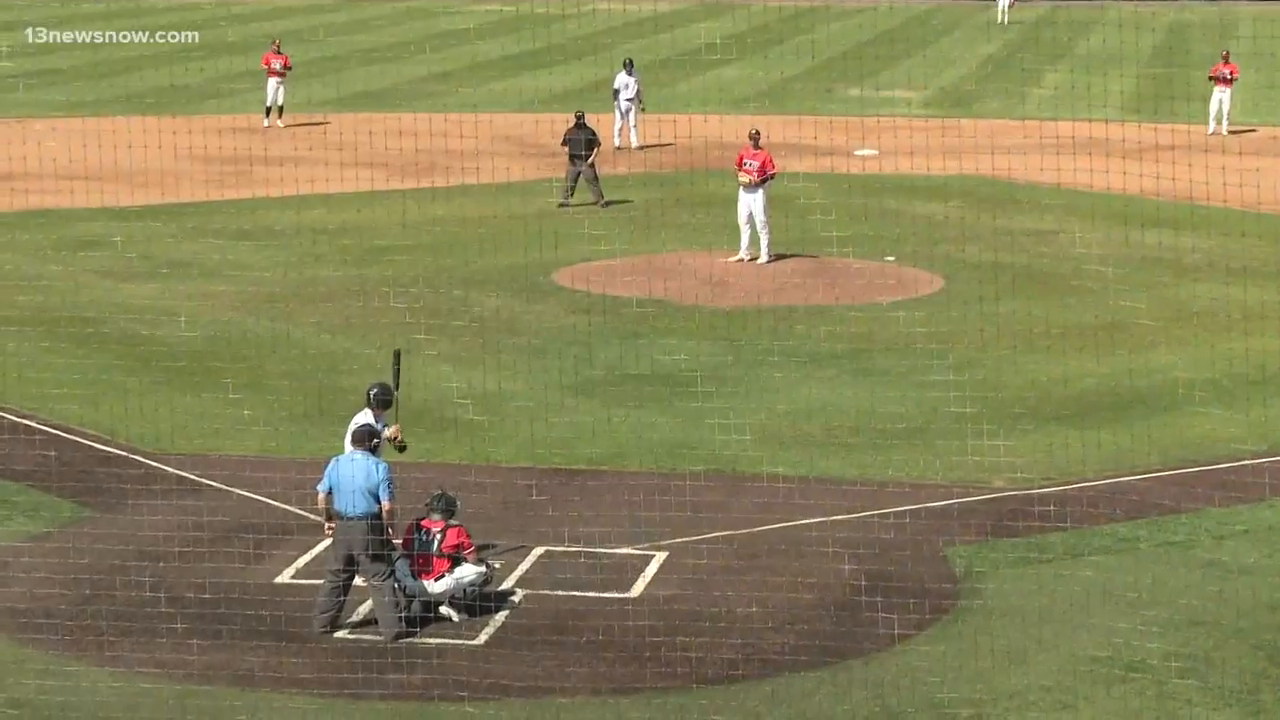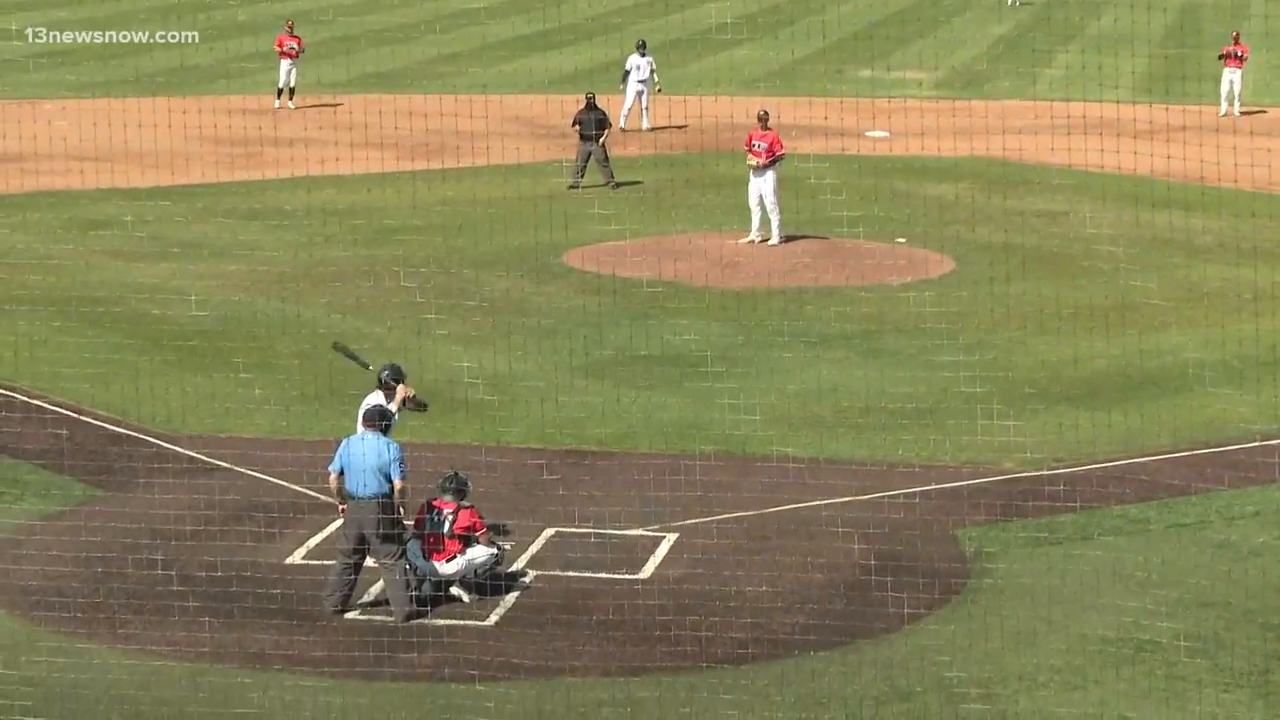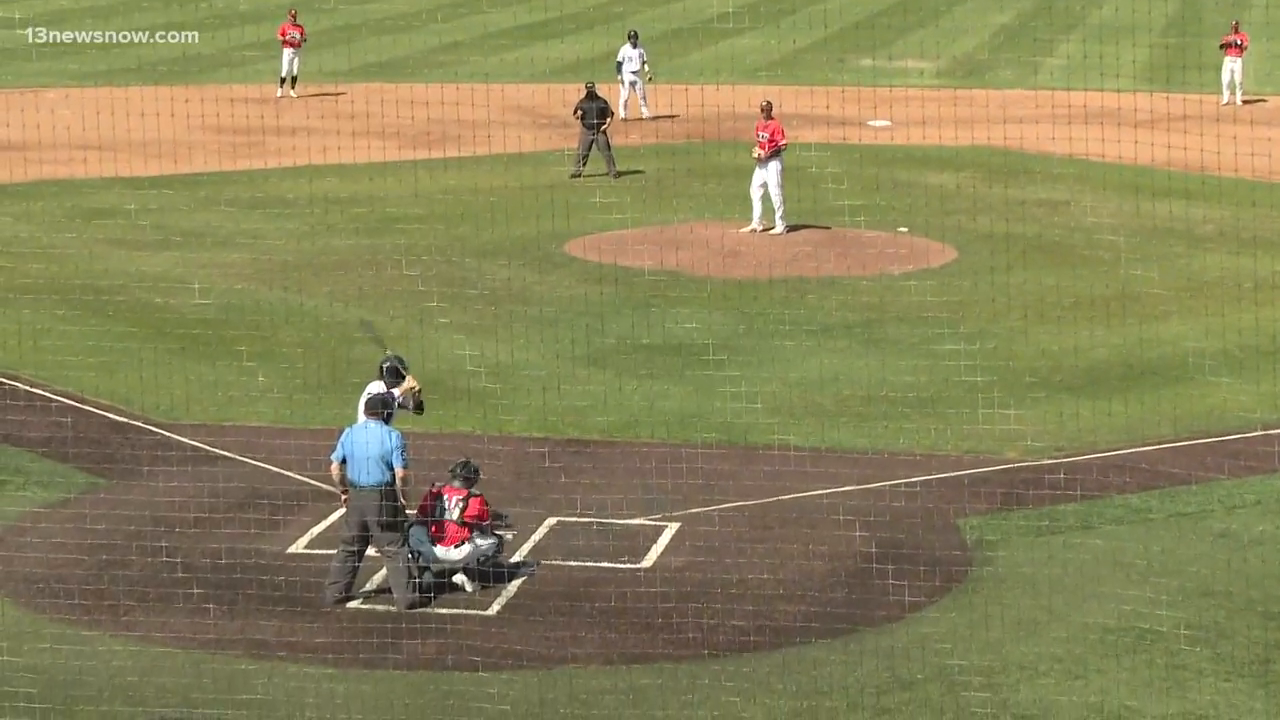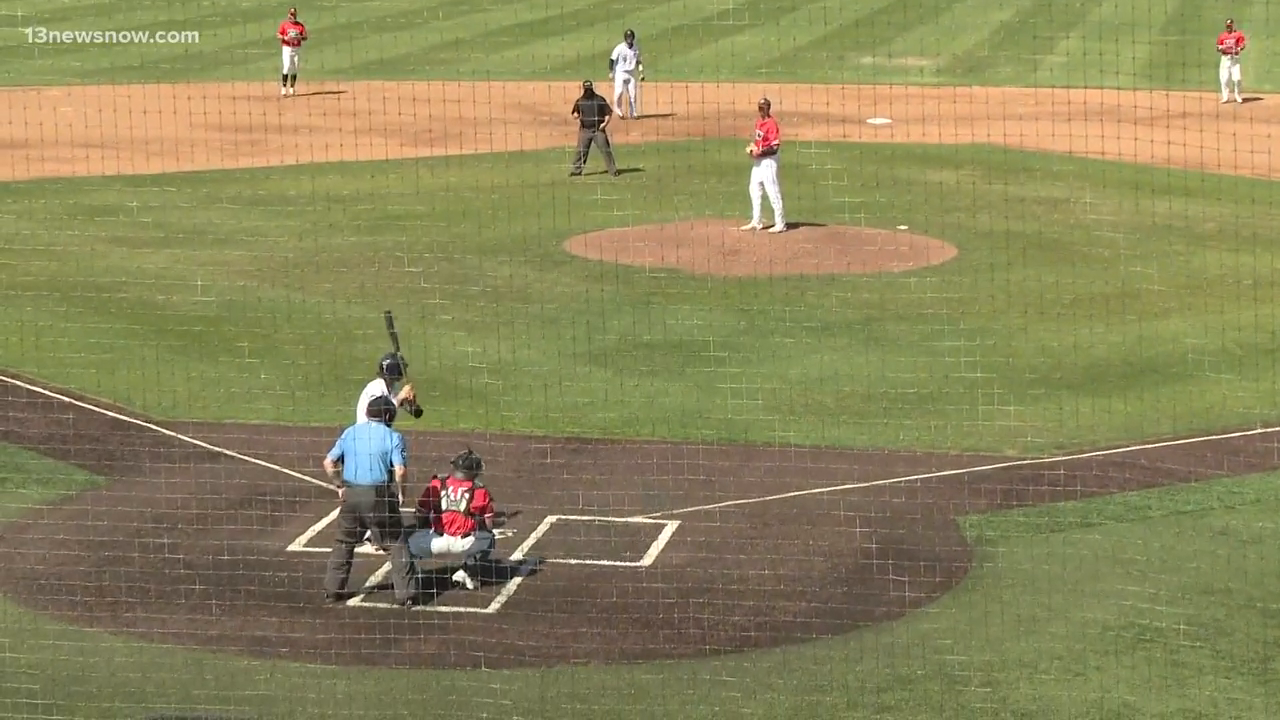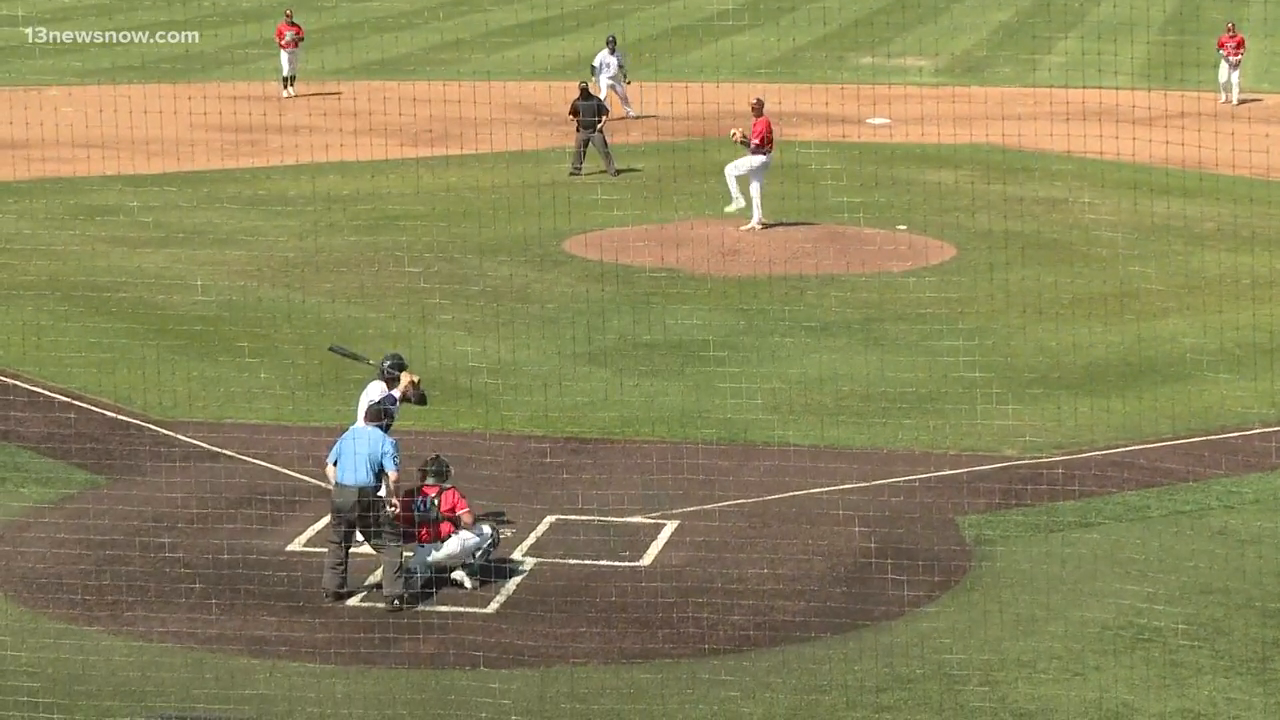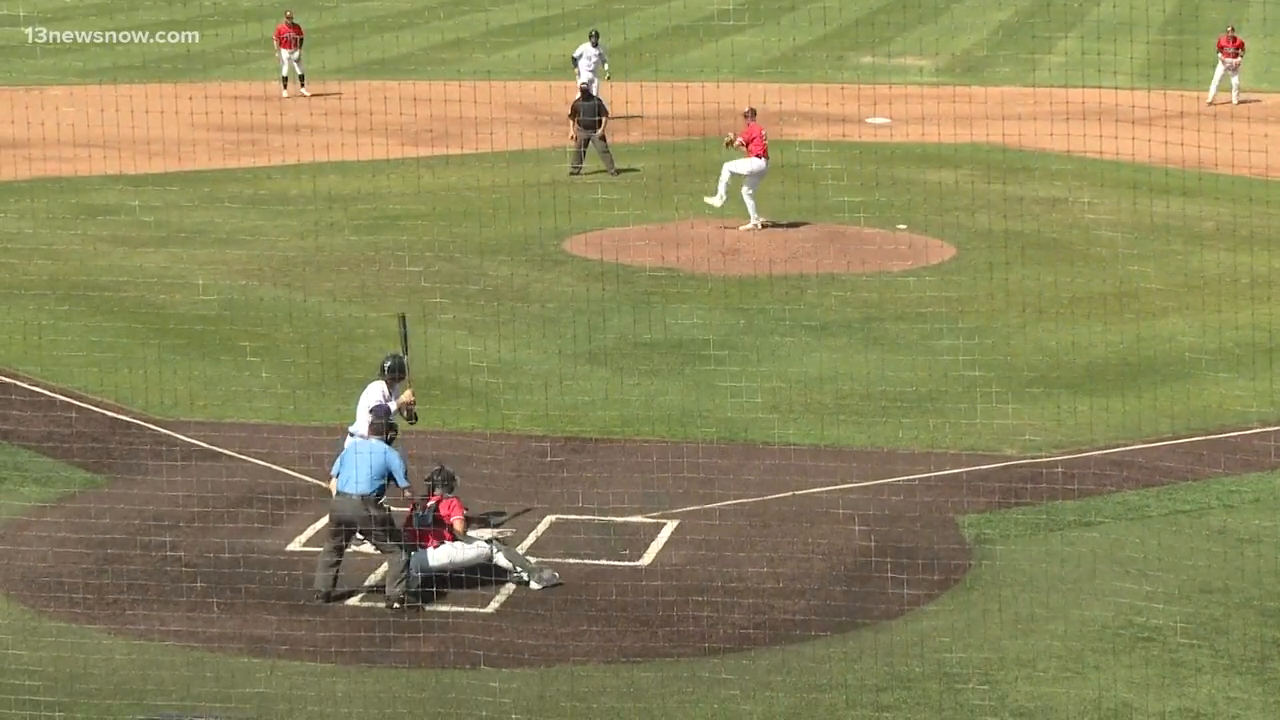
dt=0.4s
person 1, frame 1
left shoulder: (335, 463)
right shoulder: (379, 467)
left elbow: (321, 498)
right elbow: (387, 505)
left wrist: (327, 520)
right wrist: (389, 527)
left hip: (342, 527)
right hip: (370, 529)
left knee: (336, 577)
right knee: (381, 580)
left ankle: (323, 622)
right ankle: (392, 628)
person 1, frame 2
left shoulder: (347, 444)
right shoulder: (391, 447)
left elbow: (333, 478)
right elbow: (399, 485)
left wrist: (341, 501)
right wrist: (400, 506)
left hip: (354, 508)
right hip: (381, 509)
left knee: (347, 558)
right knee: (392, 560)
left ankle: (335, 602)
right ankle: (403, 608)
person 1, frame 3
left shoulder: (349, 433)
right shoulder: (392, 435)
left elbow: (335, 467)
right elbow: (400, 473)
left wrist: (343, 491)
right wrist: (400, 496)
left hip: (355, 497)
right hip: (382, 498)
left knee: (349, 547)
right knee: (395, 549)
left ankle: (336, 592)
right ankle: (405, 598)
person 1, frame 4
left shoulder: (350, 432)
right shoulder: (393, 436)
left elbow: (328, 462)
right elbow: (400, 470)
left wrist: (340, 486)
right wrist: (399, 492)
left hip: (351, 494)
right hip: (378, 496)
left knee: (344, 542)
right knee: (396, 544)
left ankle: (333, 588)
right ankle: (405, 593)
person 1, frame 5
left shoulder: (348, 434)
right shoulder: (386, 441)
left elbow: (329, 468)
right elbow: (392, 476)
right wrist: (394, 497)
left hip: (339, 495)
right hip: (365, 497)
left knee: (337, 543)
right knee: (390, 543)
left ankle: (332, 589)
right ankle: (393, 595)
person 1, frame 6
left shoulder: (352, 446)
right shoulder: (391, 454)
left elbow: (334, 482)
right elbow: (407, 493)
left hip: (339, 503)
right hip: (367, 506)
left knee: (332, 547)
right knee: (396, 549)
left ankle: (322, 590)
right ankle: (395, 595)
